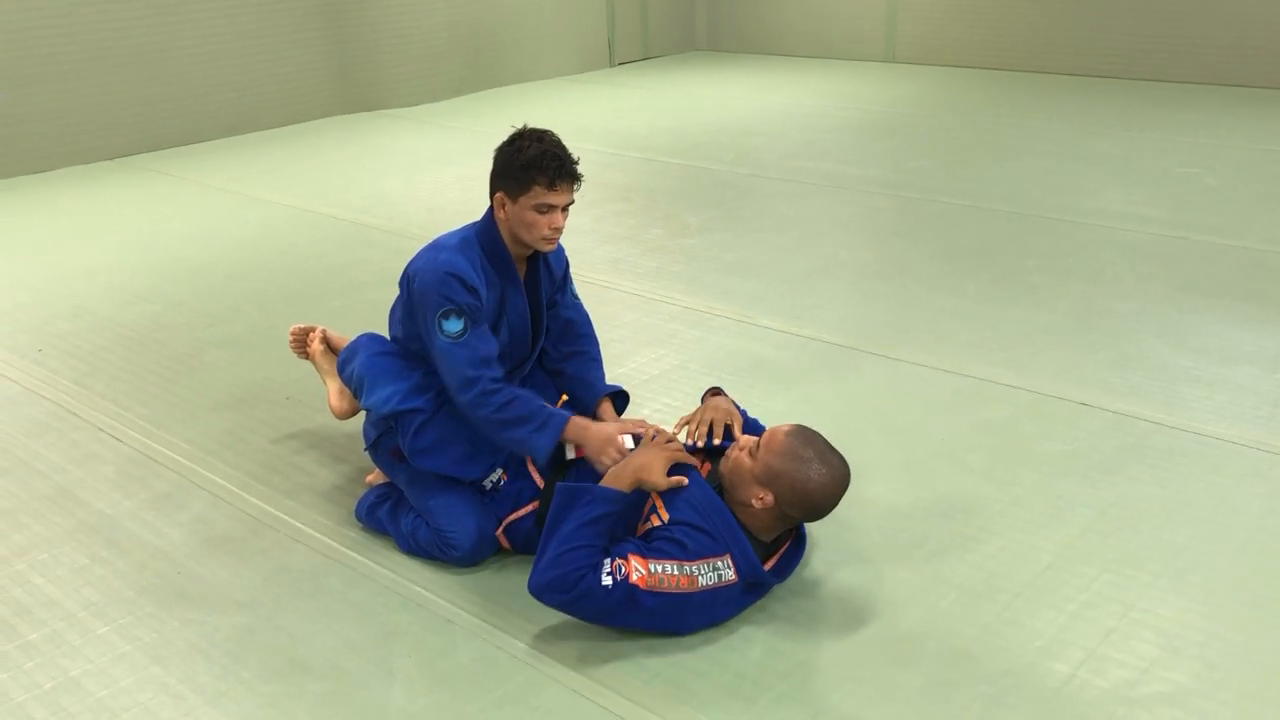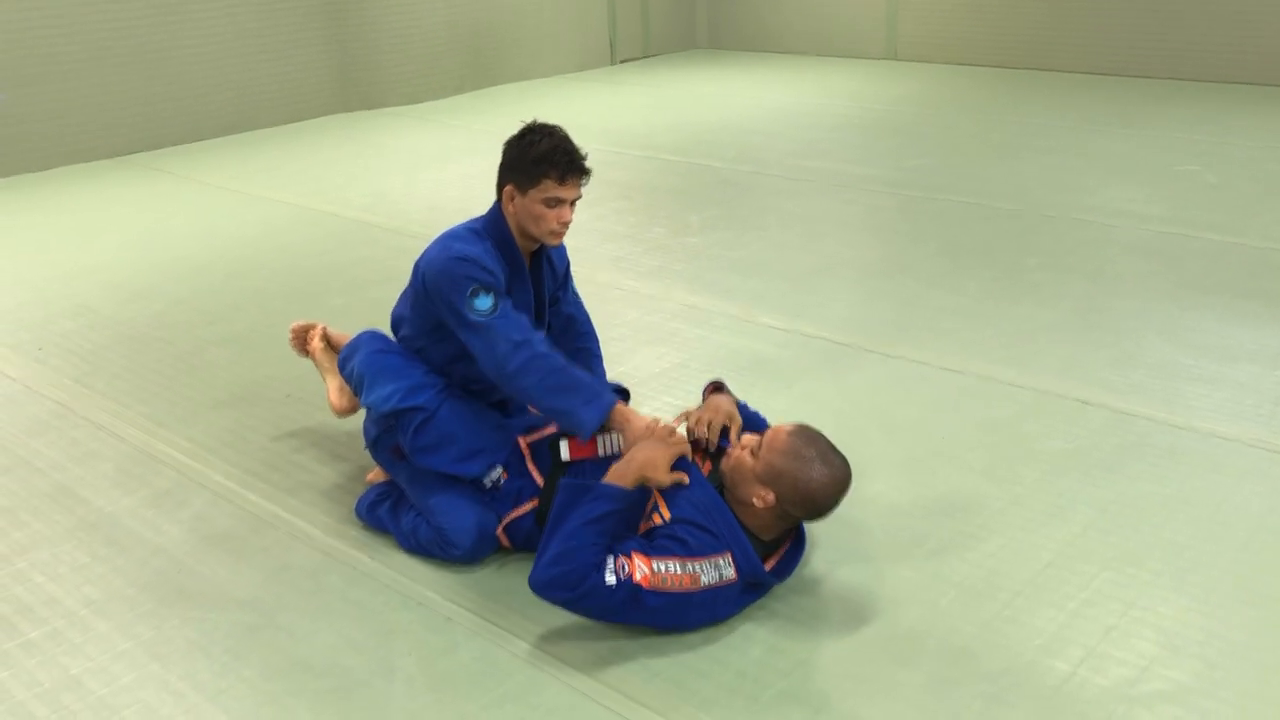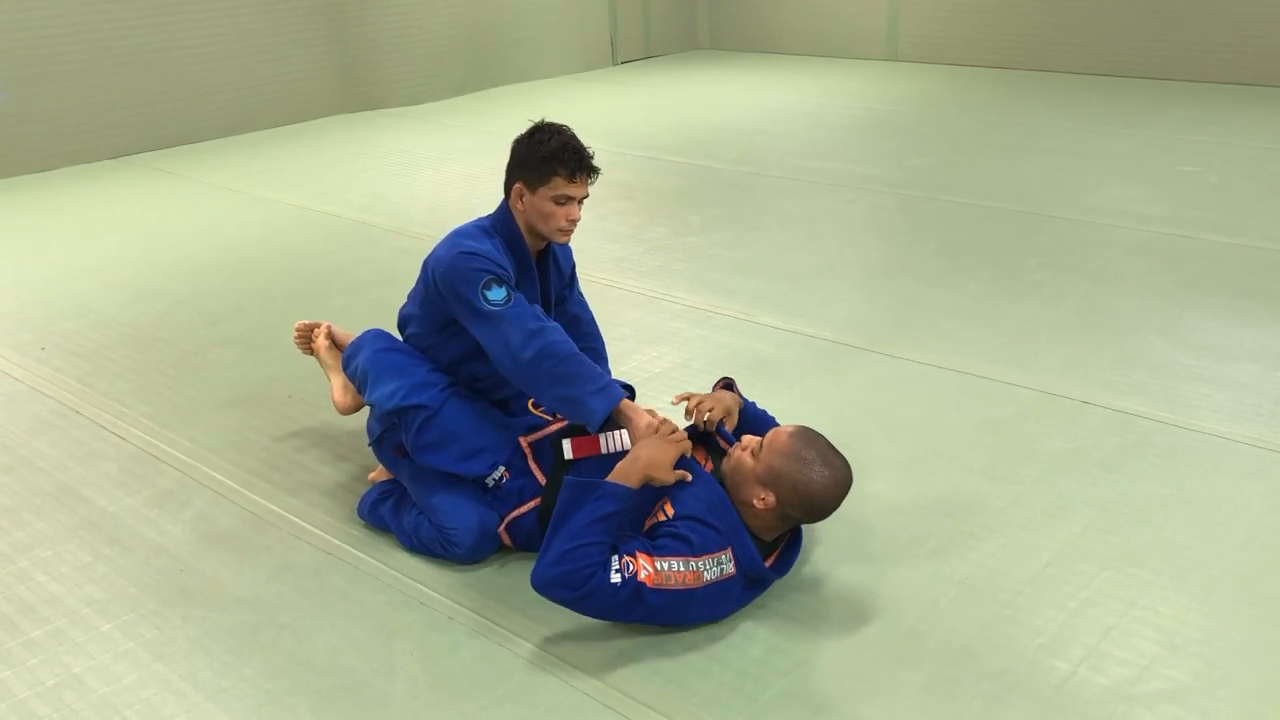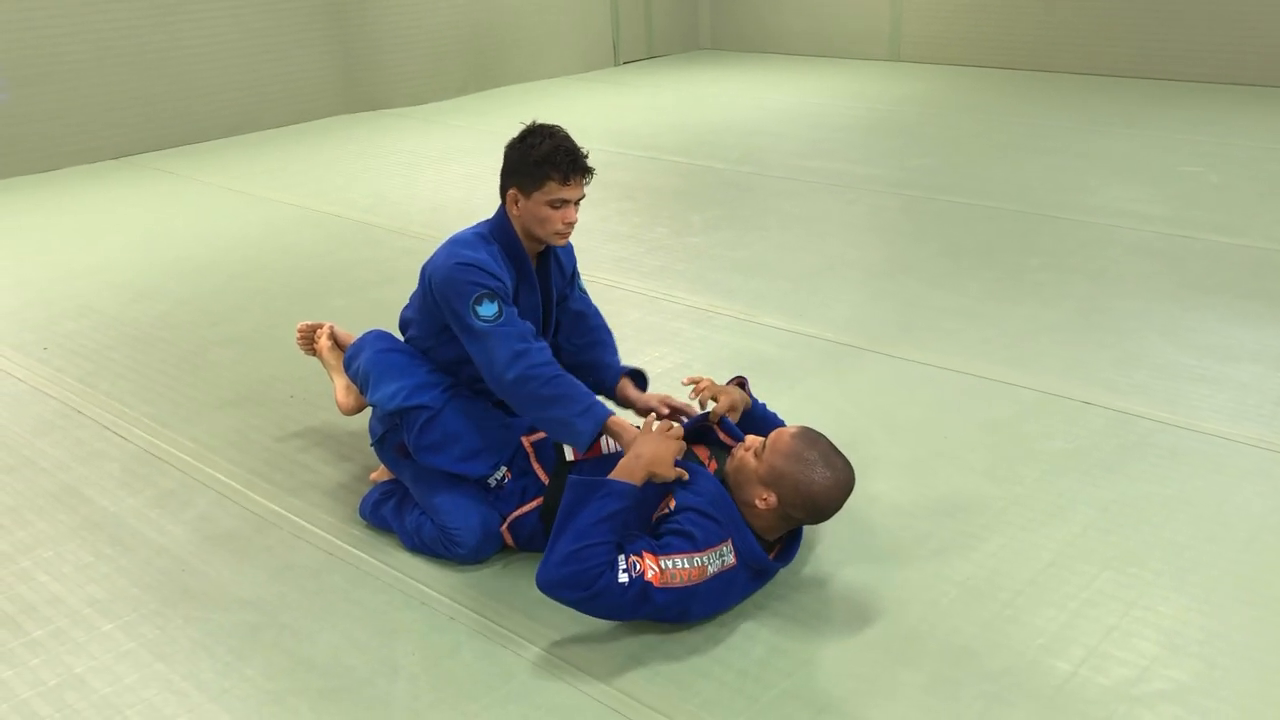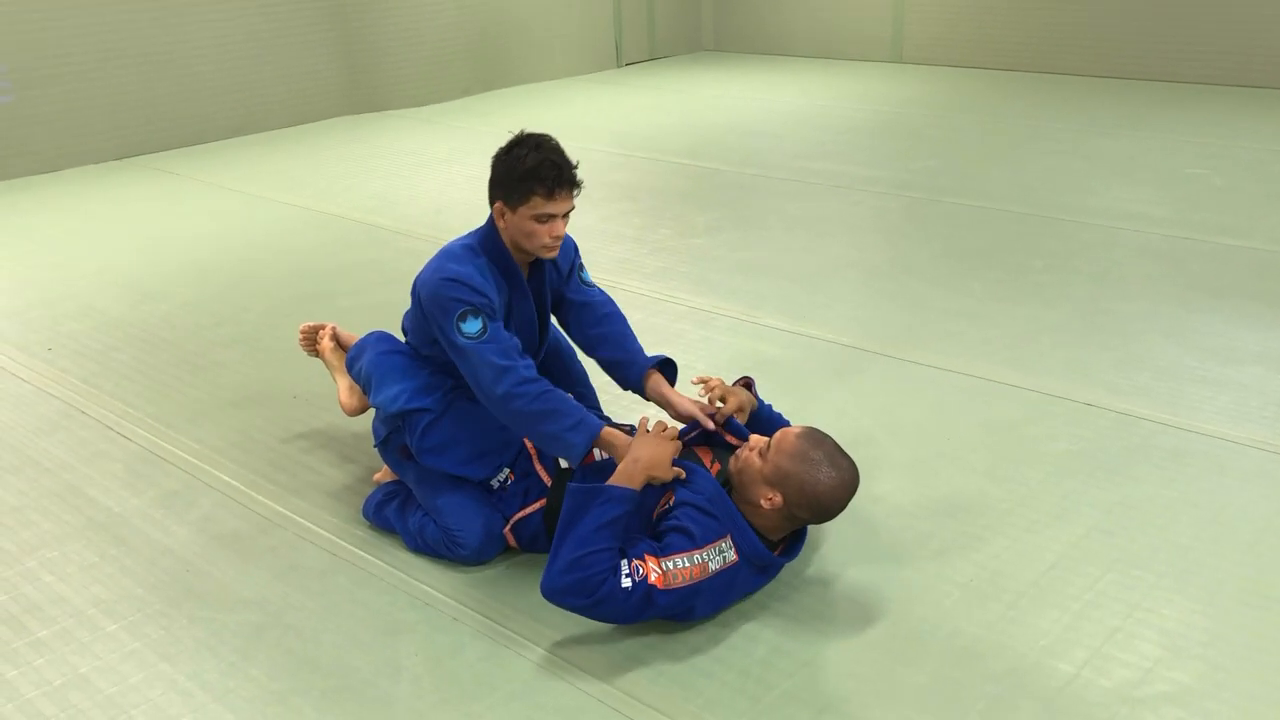
dt=0.2s
person 1, frame 1
left shoulder: (696, 558)
right shoulder: (772, 521)
left elbow: (560, 582)
right elbow: (748, 444)
left wrist: (620, 478)
right wrist: (723, 404)
left hip: (523, 492)
left ankle: (357, 365)
person 1, frame 2
left shoulder: (700, 557)
right shoulder: (776, 519)
left elbow: (562, 578)
right elbow: (768, 445)
left wrist: (625, 474)
right wrist: (725, 402)
left hip: (521, 488)
left knee: (408, 403)
left ankle: (358, 360)
person 1, frame 3
left shoulder: (703, 556)
right shoulder: (775, 519)
left elbow: (566, 577)
right elbow: (767, 438)
left wrist: (632, 472)
right wrist: (732, 402)
left hip: (521, 486)
left knee: (413, 401)
left ankle: (358, 359)
person 1, frame 4
left shoulder: (703, 550)
right shoulder: (776, 516)
left elbow: (573, 578)
right elbow: (773, 439)
left wrist: (633, 469)
right wrist: (739, 401)
left hip: (523, 486)
left knee: (406, 393)
left ankle: (361, 358)
person 1, frame 5
left shoulder: (707, 552)
left elbow: (583, 587)
left wrist: (632, 471)
right wrist: (750, 401)
left hip: (523, 492)
left knee: (399, 376)
left ankle: (363, 359)
person 2, frame 1
left shoulder: (545, 256)
right shoulder: (447, 273)
left elbow: (573, 346)
right elbow: (479, 390)
left wrist: (605, 416)
right wrist: (579, 431)
right hip: (428, 416)
right knee: (466, 538)
person 2, frame 2
left shoulder: (549, 252)
right shoulder: (457, 263)
left elbow: (573, 340)
right elbow: (520, 360)
left wrist: (610, 411)
right wrist: (618, 416)
left hip: (496, 399)
right hip: (425, 413)
person 2, frame 3
left shoulder: (555, 252)
right shoulder: (468, 260)
left elbow: (578, 337)
right elbow: (533, 351)
left wrist: (618, 406)
right wrist: (625, 413)
left hip: (501, 398)
person 2, frame 4
left shoulder: (554, 252)
right shoulder: (466, 268)
left elbow: (579, 337)
right elbow: (521, 371)
left wrist: (631, 395)
right wrist: (618, 429)
left hip: (504, 402)
right hip: (436, 412)
person 2, frame 5
left shoulder: (553, 250)
right shoulder: (453, 281)
left elbow: (599, 323)
right elbow: (511, 387)
left wrist: (664, 393)
right wrist: (613, 442)
right hip: (436, 415)
right knee: (473, 540)
right ankle: (409, 474)
